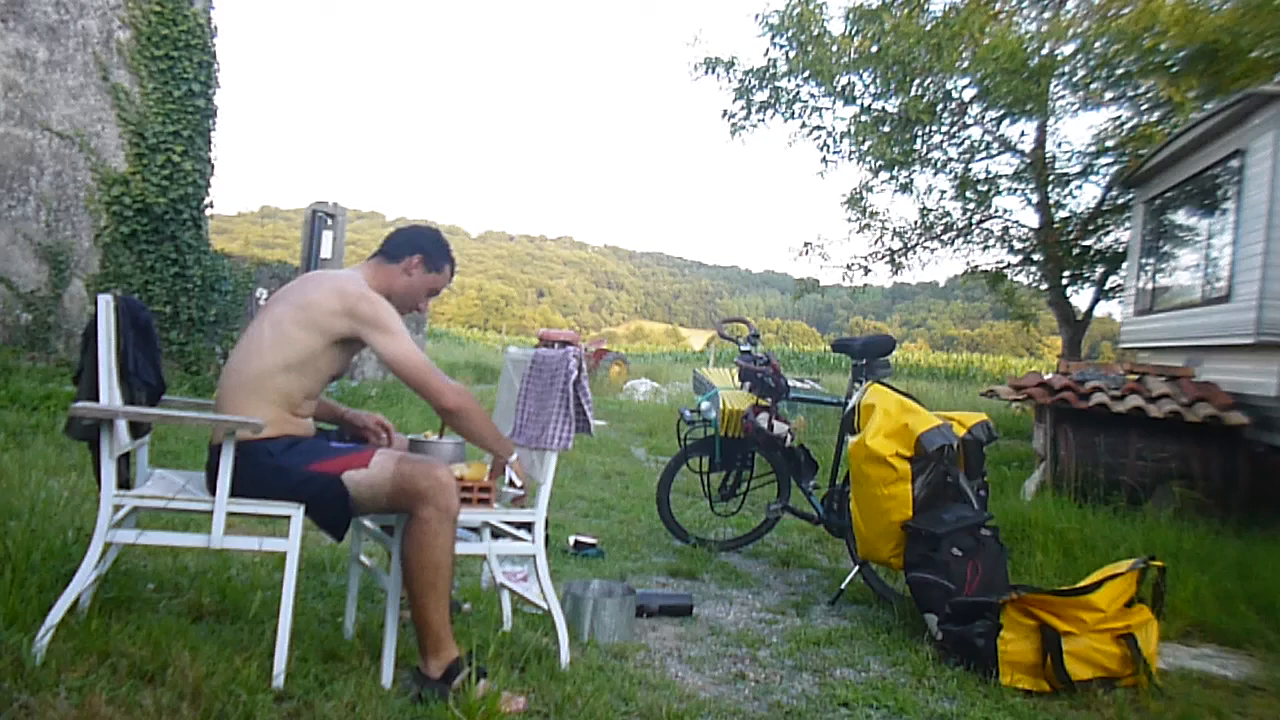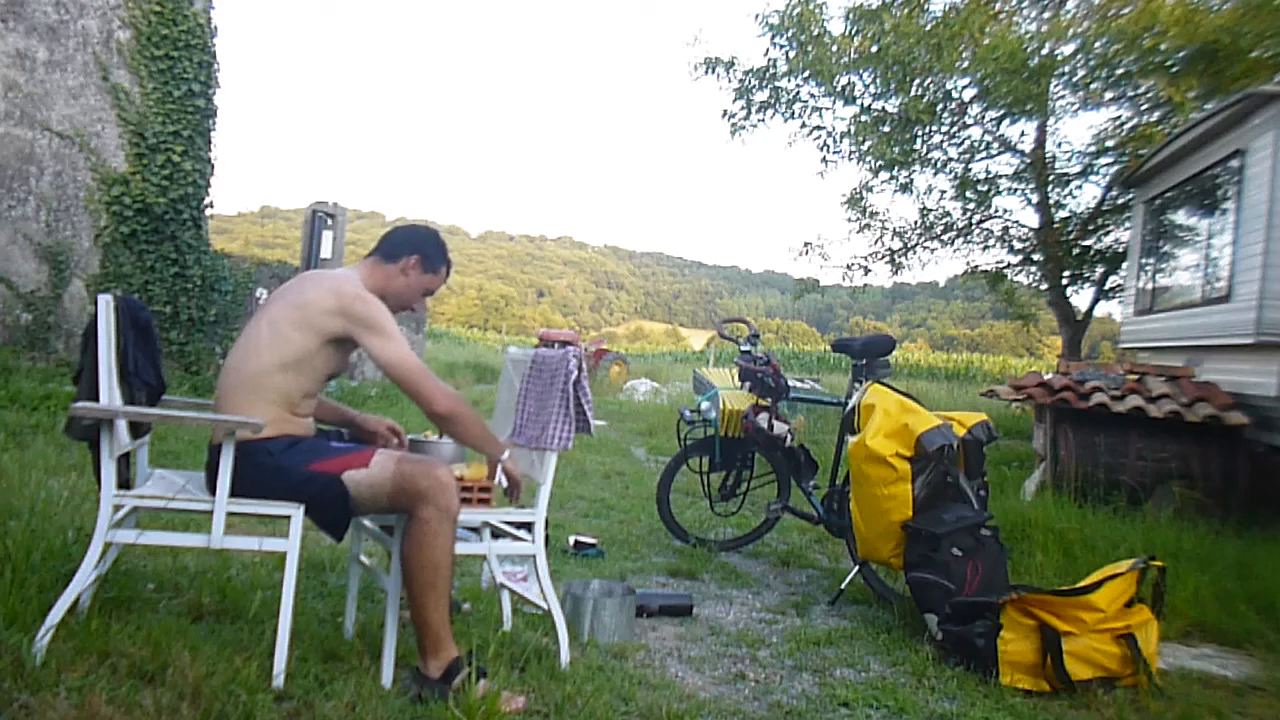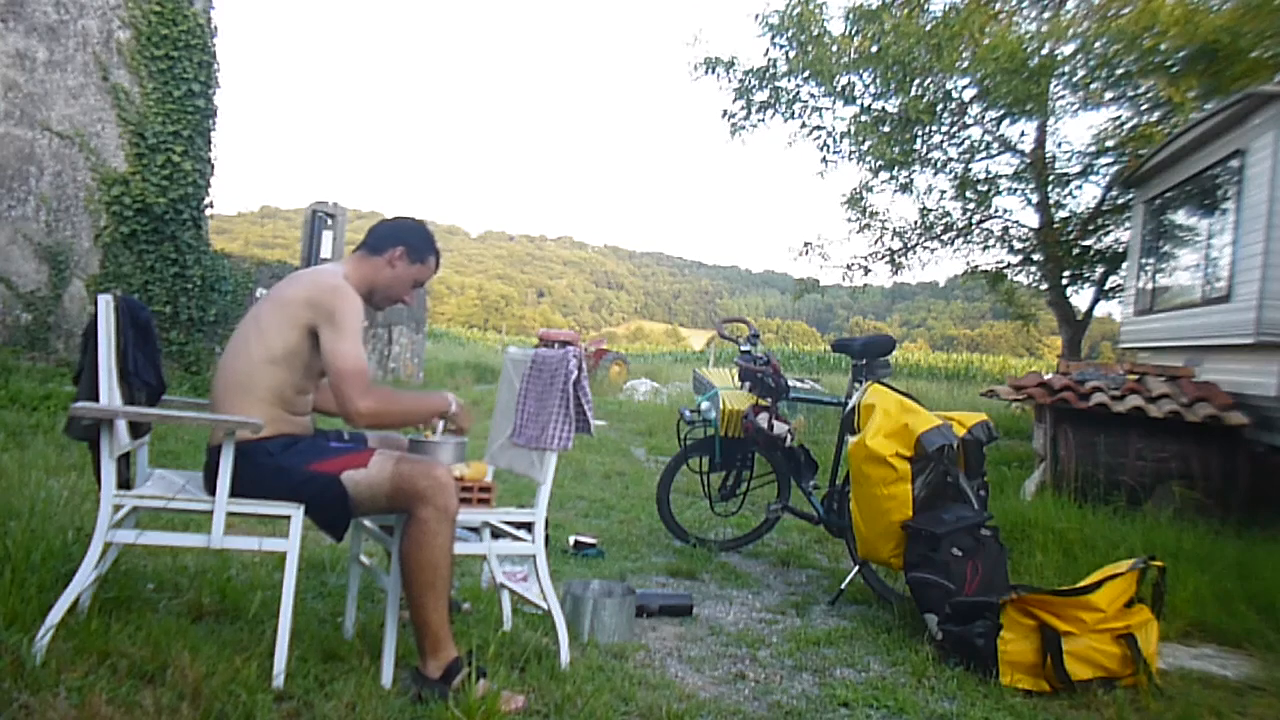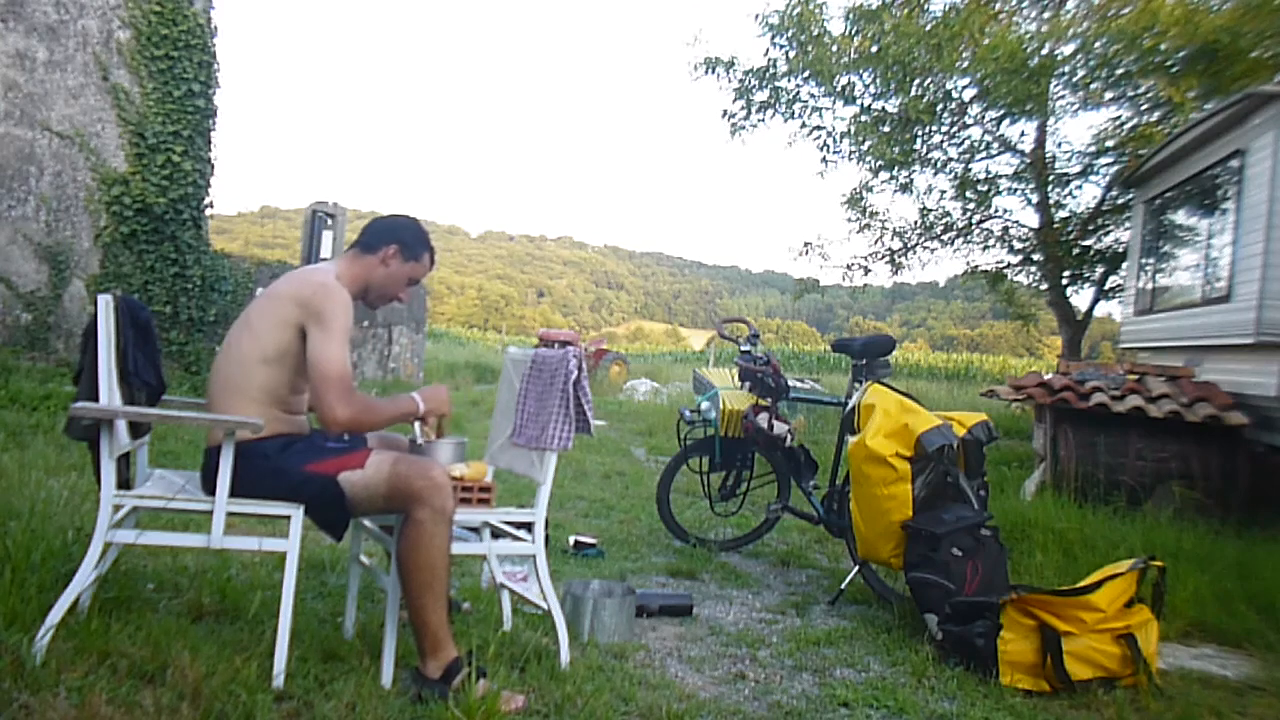
dt=0.4s
person 1, frame 1
left shoulder: (325, 286)
right shoulder: (361, 301)
right elbow: (448, 398)
left wrist: (345, 416)
right wrist: (506, 454)
left hip: (260, 447)
right hip: (263, 457)
left knee: (406, 455)
right knee: (433, 485)
left ankle: (427, 594)
right ankle: (439, 669)
person 1, frame 2
left shoulder: (320, 286)
right shoulder: (356, 302)
right elbow: (439, 402)
left wrist: (354, 420)
right wrist: (499, 453)
left hip: (259, 447)
right hip: (262, 457)
left knee: (405, 457)
right knee: (433, 484)
left ankle: (426, 595)
right ankle: (439, 669)
person 1, frame 3
left shoulder: (317, 284)
right shoulder: (338, 295)
right elbow: (363, 407)
left wrist: (417, 408)
right wrist: (443, 404)
left hip: (265, 447)
right hip: (259, 457)
left knee: (406, 453)
right knee: (432, 485)
left ankle: (426, 594)
right ankle: (439, 670)
person 1, frame 4
left shoulder: (312, 284)
right shoulder: (328, 294)
right elbow: (340, 414)
left wrist: (404, 406)
right wrist: (418, 402)
left hip: (264, 447)
right hip: (255, 458)
left knee: (401, 453)
right knee: (427, 485)
left ankle: (426, 595)
right ankle: (439, 670)
